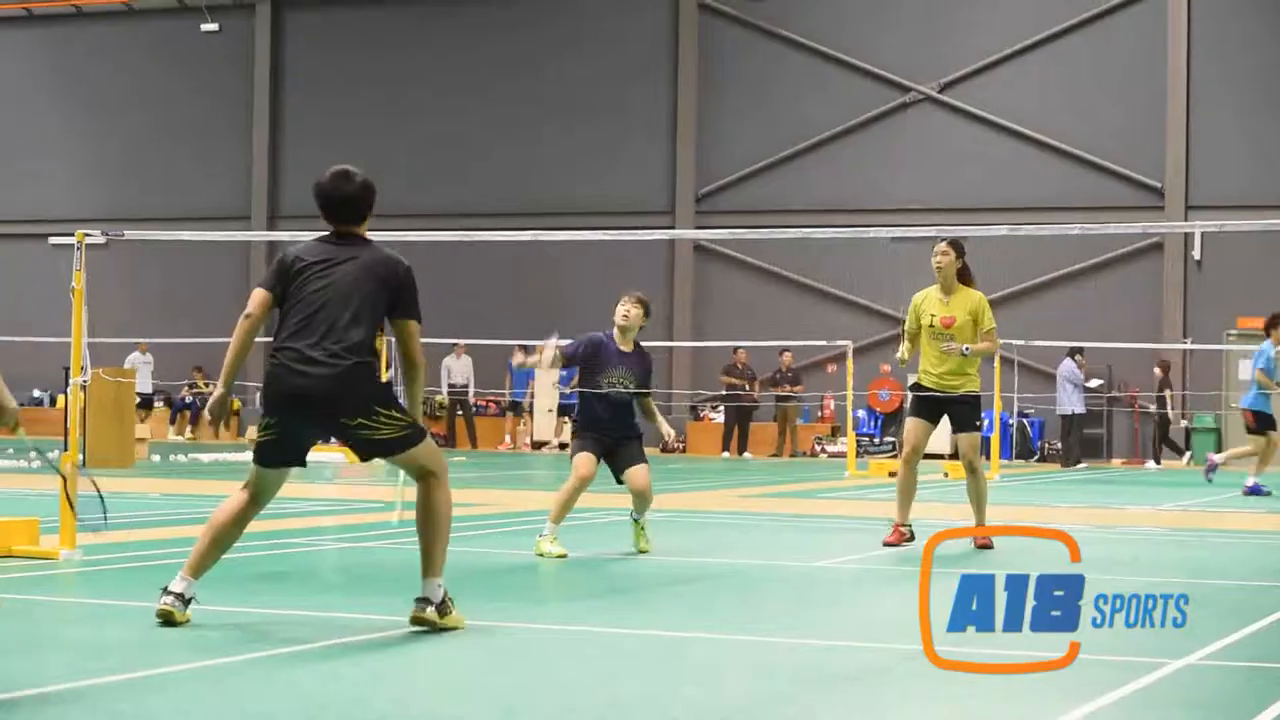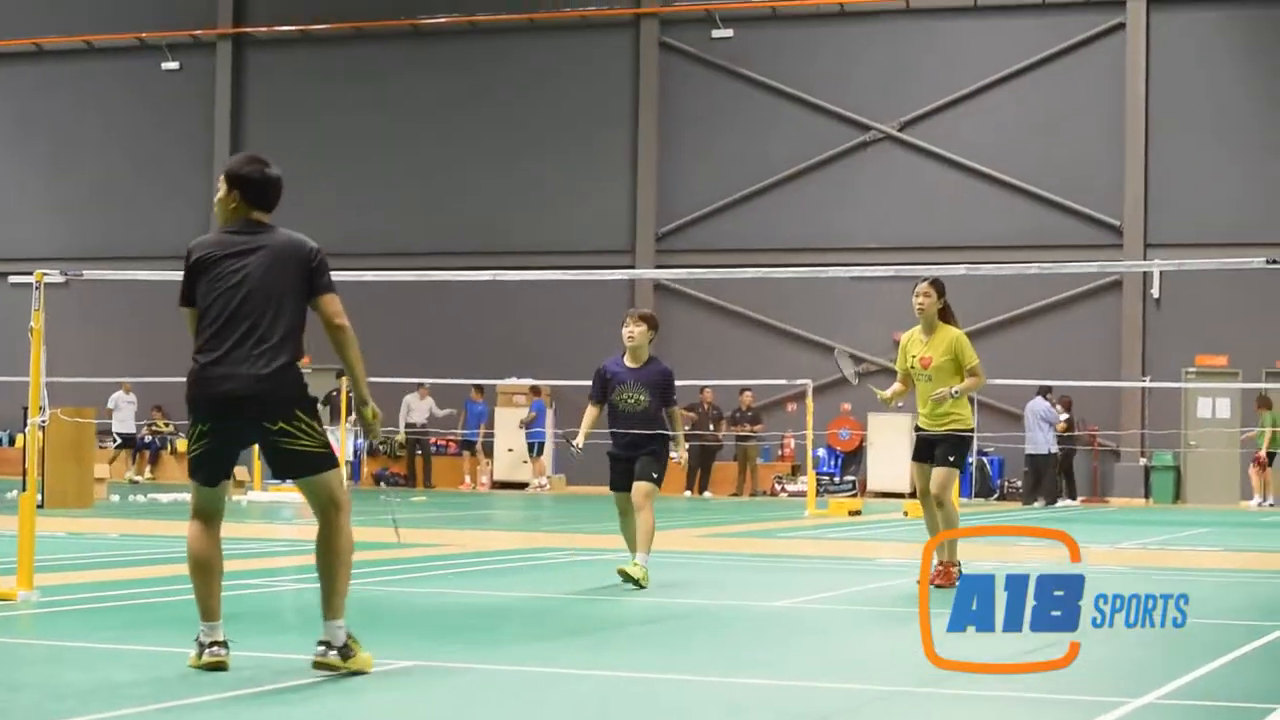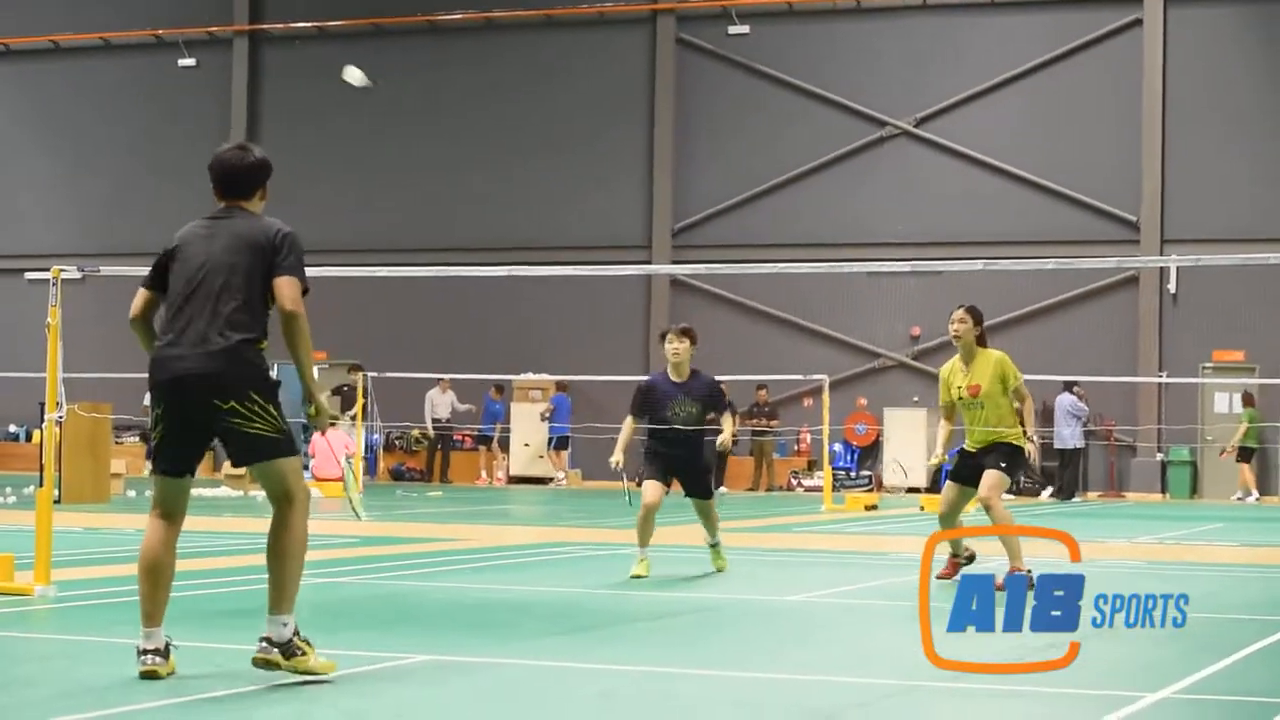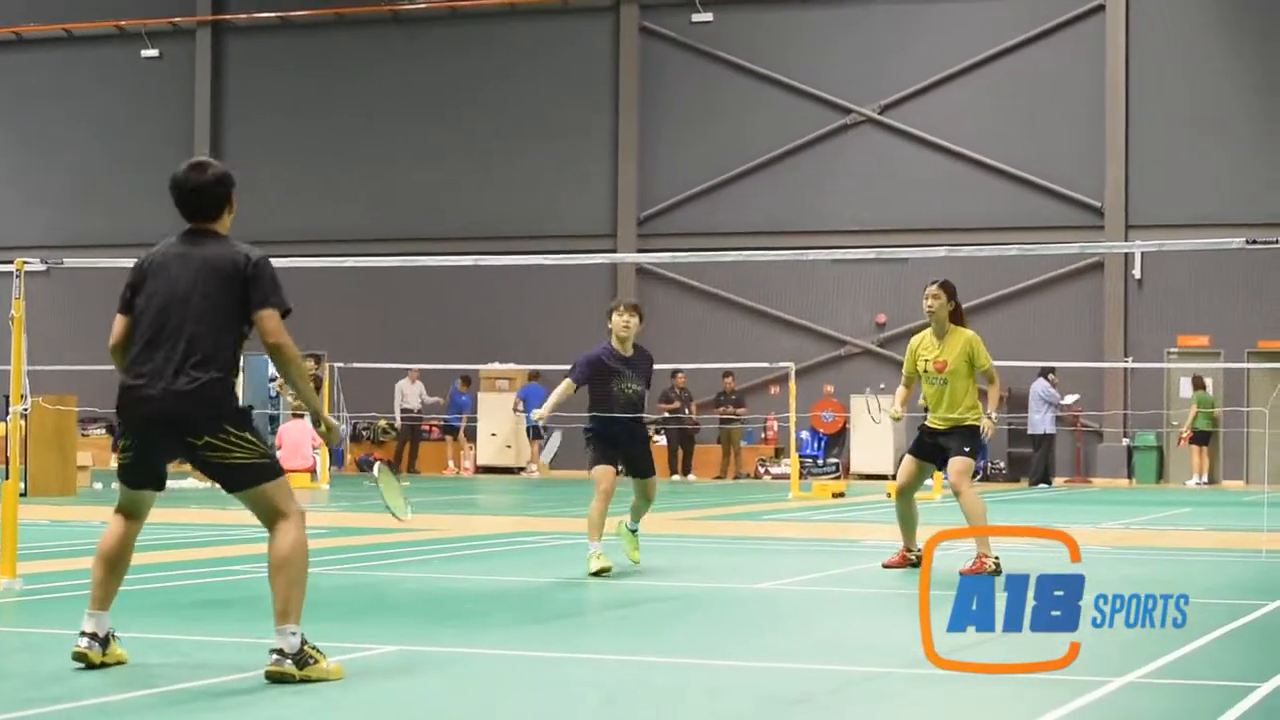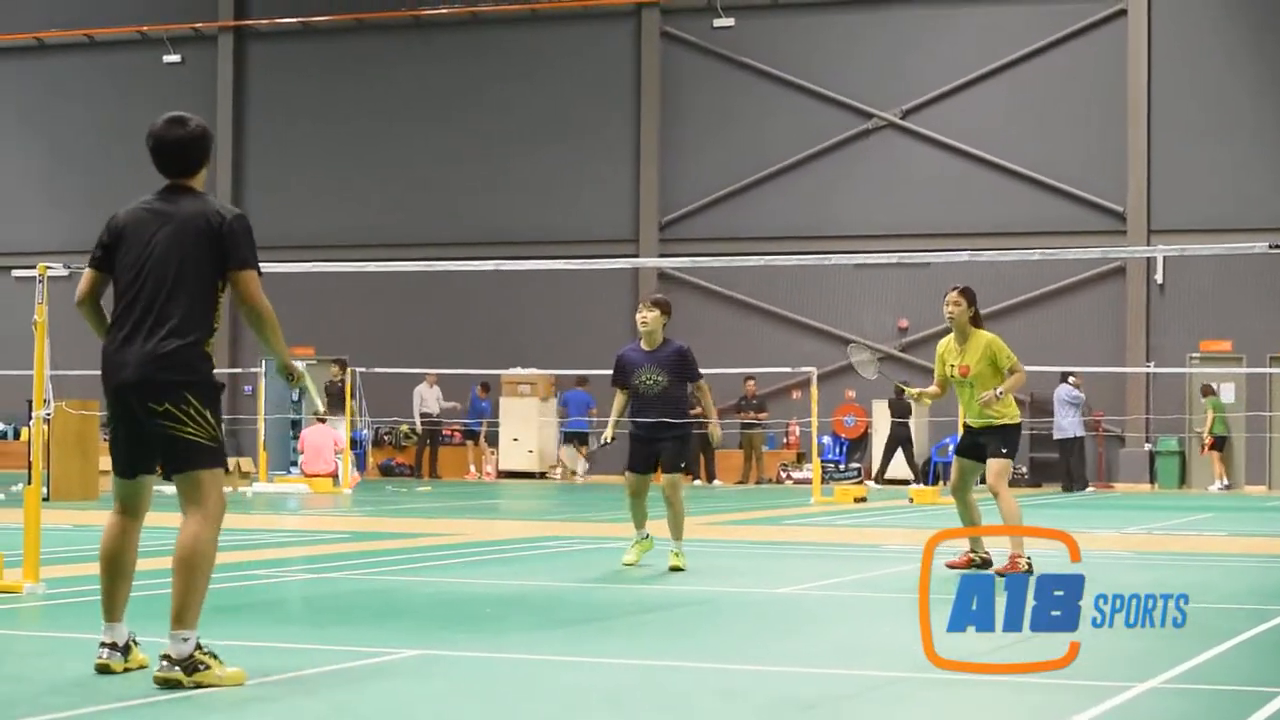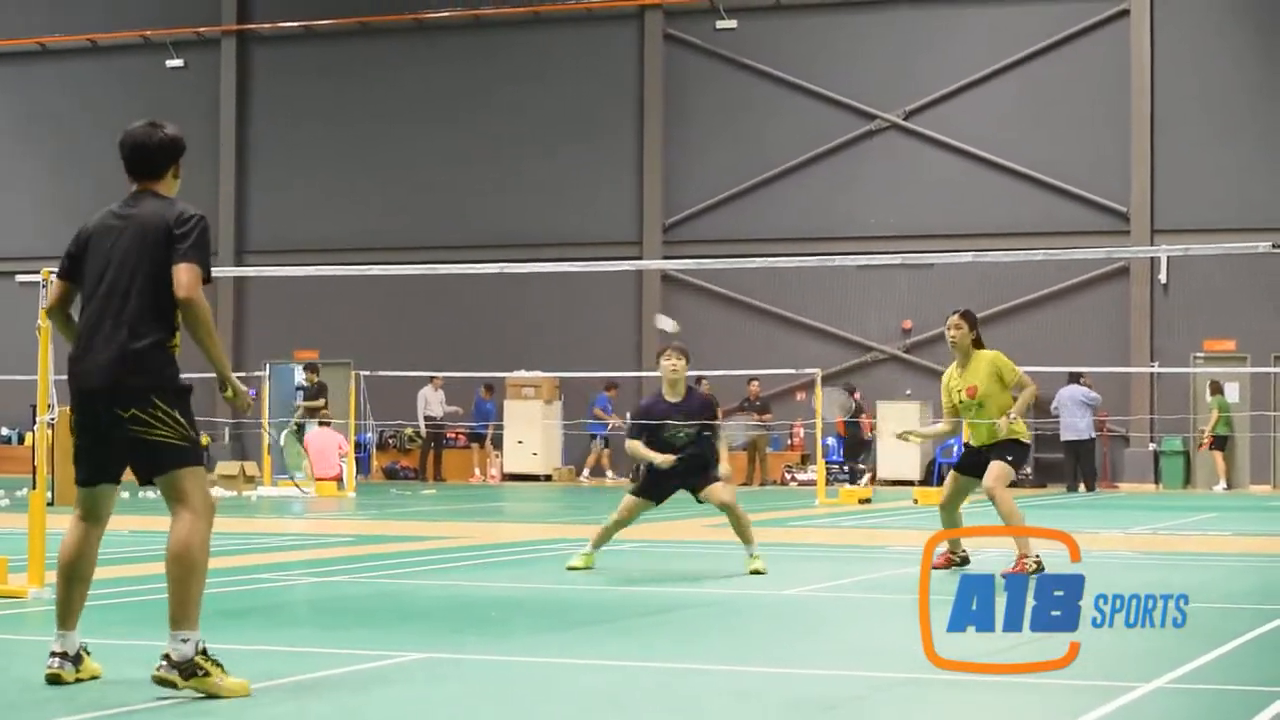
dt=0.7s
person 1, frame 1
left shoulder: (293, 257)
right shoulder: (393, 267)
left elbow: (251, 317)
right elbow: (412, 354)
left wrist: (223, 387)
right wrist: (415, 412)
left hip: (286, 388)
right hip: (353, 388)
left knee: (253, 493)
right knee: (433, 472)
left ankle: (178, 592)
right ankle: (431, 598)
person 1, frame 2
left shoulder: (200, 251)
right shoulder: (302, 250)
left elbow: (196, 329)
right elbow: (337, 324)
right wrist: (364, 395)
left hip: (210, 394)
right hip: (278, 393)
left knee: (205, 515)
right knee: (334, 505)
left ankle: (212, 640)
right ankle: (335, 638)
person 1, frame 3
left shoulder: (183, 237)
right shoulder: (275, 235)
left elbow: (138, 315)
right elbow: (289, 308)
right wrist: (311, 389)
left hip: (170, 377)
right hip: (234, 373)
left knee: (165, 511)
right knee: (291, 496)
left ankle: (152, 647)
right ankle: (279, 635)
person 1, frame 4
left shoulder: (149, 262)
right shoulder: (247, 263)
left elbow: (117, 343)
right elbow: (276, 342)
right wrist: (316, 410)
left hip: (140, 408)
right hip: (207, 411)
left knee: (129, 511)
right knee: (285, 516)
left ankle: (93, 634)
right ankle: (288, 647)
person 1, frame 5
left shoulder: (124, 218)
right shoulder: (224, 220)
left elbow: (85, 297)
right elbow: (252, 300)
right wrist: (285, 359)
left hip: (121, 376)
right hip: (179, 375)
left knee: (127, 506)
right knee: (203, 507)
left ankle: (114, 642)
right ankle: (181, 653)
person 1, frame 6
left shoulder: (95, 225)
right shoulder: (184, 219)
left elbow: (55, 305)
right elbow: (187, 294)
right wrist: (227, 374)
left hip: (89, 383)
right hip: (146, 381)
left knee: (90, 515)
right knee: (193, 506)
left ankle: (65, 650)
right ankle: (182, 653)
person 2, frame 1
left shoulder: (976, 300)
right shoulder: (920, 299)
left elbow: (992, 345)
right elbow: (909, 338)
left wrist: (965, 349)
right wrist: (903, 352)
left hip: (964, 389)
right hip: (927, 386)
left knee: (971, 461)
right knee: (910, 453)
left ankle: (981, 528)
right ankle: (902, 526)
person 2, frame 2
left shoulder: (954, 337)
right shoulder: (908, 340)
left elbow: (979, 377)
right elbow: (903, 382)
left wrist: (952, 392)
right wrist: (889, 394)
left hip: (955, 427)
right hip: (926, 426)
left knee: (939, 494)
right knee: (924, 495)
left ankle: (953, 562)
right ankle: (944, 561)
person 2, frame 3
left shoulder: (998, 360)
right shoulder: (947, 371)
left elbow: (1026, 399)
right elbow: (947, 418)
left wrist: (1030, 437)
right wrist: (940, 449)
left hip: (1006, 444)
right hip: (972, 449)
left knee: (988, 497)
right knee: (945, 513)
left ankle: (1019, 569)
right ankle: (960, 553)
person 2, frame 4
left shoulder: (968, 339)
right shoulder: (917, 343)
left elbow: (993, 381)
right elbow: (906, 385)
left wrist: (989, 415)
right wrist: (898, 407)
left hip: (966, 426)
right hip: (932, 427)
left knee: (958, 485)
right knee: (902, 488)
left ankle: (987, 557)
right ankle: (910, 551)
person 2, frame 5
left shoulder: (989, 342)
right shoulder: (944, 346)
left elbow: (1020, 373)
right elbow: (940, 388)
left wrist: (998, 392)
right wrist: (921, 393)
left hip: (1002, 423)
right hip: (973, 425)
left knee: (996, 485)
right knee: (958, 487)
left ankle: (1020, 558)
right ankle: (978, 552)
person 2, frame 6
left shoulder: (993, 360)
right shoulder: (949, 378)
left elbow: (1030, 388)
right elbow: (949, 425)
left wrist: (1012, 415)
right wrist: (917, 432)
left hip: (1011, 441)
right hip: (977, 444)
left knee: (993, 488)
right knee: (947, 502)
left ankle: (1028, 558)
right ankle: (955, 552)
person 3, frame 1
left shoulder: (644, 359)
right shoulder: (595, 344)
right elbow: (559, 358)
left wrist: (661, 423)
right wrist: (533, 360)
left hip: (625, 434)
right hip: (589, 429)
left knee: (642, 489)
right knee: (583, 474)
left ankle: (637, 521)
right ankle: (547, 536)
person 3, frame 2
left shoulder: (662, 372)
right shoulder: (607, 369)
left elbow: (672, 410)
right elbow: (595, 406)
left wrist: (680, 444)
right wrist: (581, 435)
left hip: (652, 448)
right hip: (620, 450)
left knee: (641, 500)
right knee: (624, 508)
left ankle: (640, 566)
right ankle: (635, 559)
person 3, frame 3
left shoulder: (706, 384)
right shoulder: (651, 385)
left elbow: (724, 413)
right elbow: (632, 419)
left wrist: (727, 432)
right wrist: (619, 450)
left hip: (693, 458)
right hip: (658, 455)
left knee: (706, 512)
right knee: (650, 502)
left ankle: (714, 542)
right ankle: (642, 556)
person 3, frame 4
left shoulder: (645, 358)
right shoulder: (596, 358)
right elbow: (568, 385)
left wrist: (645, 420)
right wrist: (545, 409)
left hip: (636, 436)
right hip: (602, 436)
left knee: (648, 494)
right knee: (605, 486)
left ankle: (629, 528)
right ankle: (595, 553)
person 3, frame 5
left shoulder: (679, 352)
right shoulder: (626, 356)
left elbow: (700, 386)
right elbow: (622, 393)
left wrist: (713, 420)
right wrist: (611, 426)
left hip: (675, 432)
right hip: (641, 434)
left knee: (671, 491)
right knee: (635, 492)
left ankle: (677, 550)
right ankle: (642, 539)
person 3, frame 6
left shoulder: (702, 400)
right shoulder: (648, 406)
left elbow: (717, 434)
right elbow: (631, 443)
left wrist: (723, 463)
right wrist: (654, 457)
left hip: (698, 467)
right hip: (661, 470)
left knee: (728, 502)
right knee: (622, 516)
left ankle: (753, 555)
right ankle: (589, 551)
